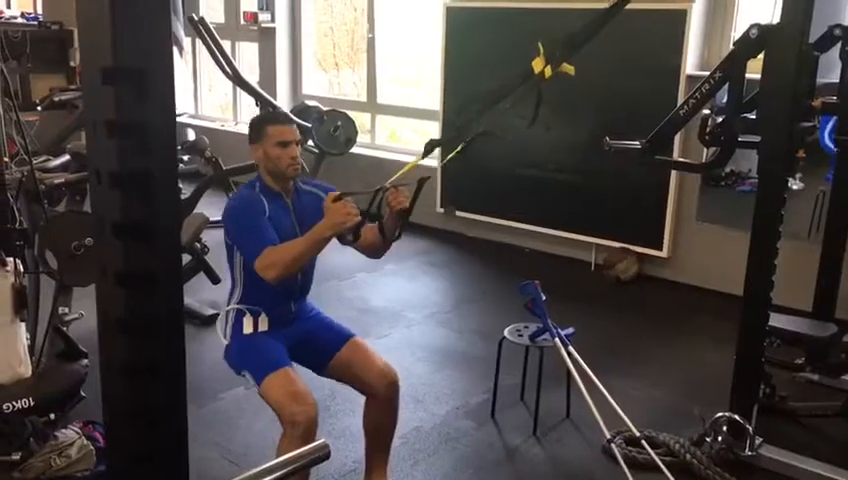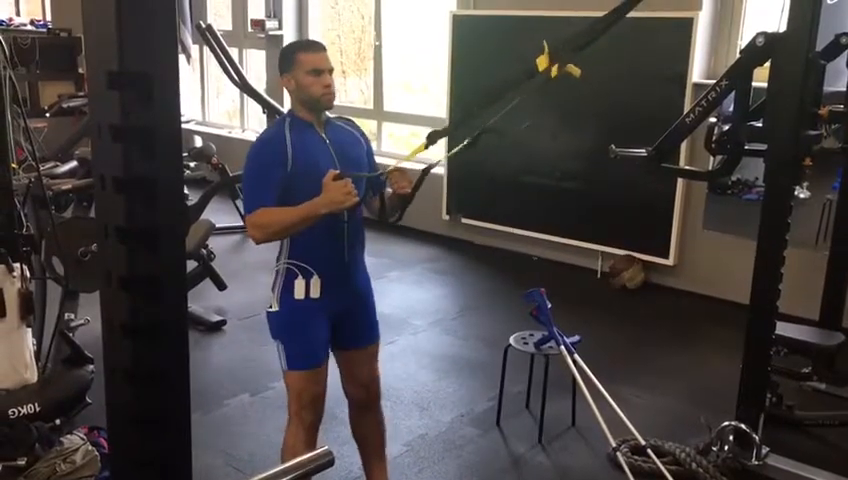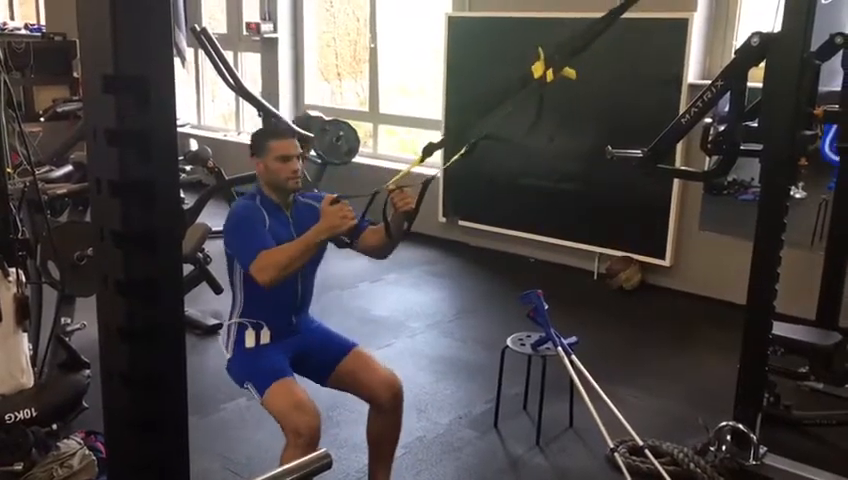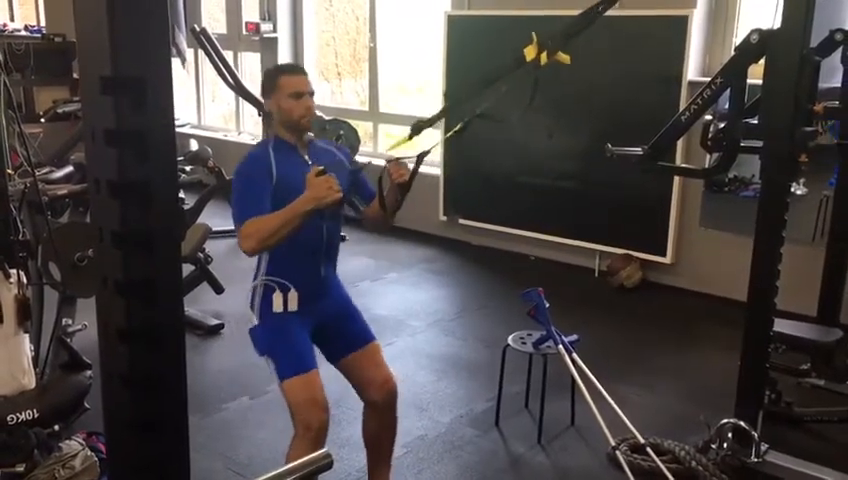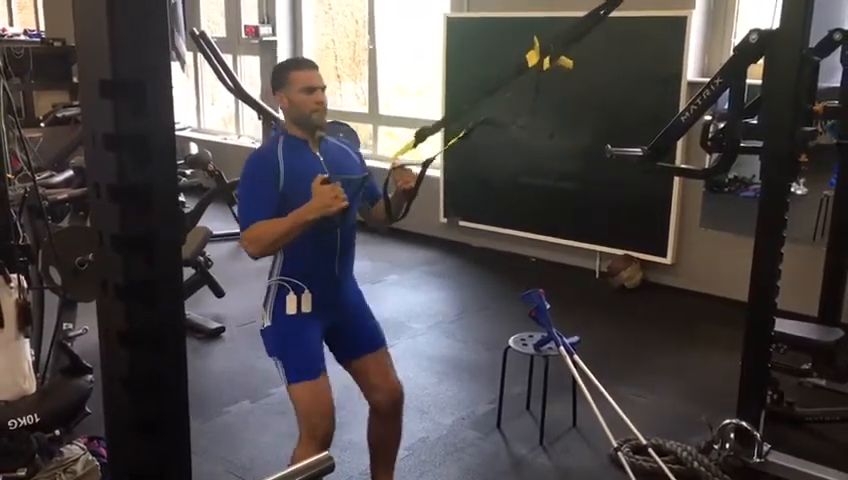
dt=1s
person 1, frame 1
left shoulder: (317, 193)
right shoulder: (245, 205)
left elbow: (372, 247)
right elbow: (271, 268)
left wrist: (393, 217)
right wrist: (326, 228)
left hip: (302, 315)
right hip: (254, 327)
left knee: (384, 382)
right knee: (301, 414)
person 1, frame 2
left shoulder: (352, 135)
right shoulder: (274, 145)
left elbow: (378, 209)
right elbow: (257, 228)
left wrist: (397, 194)
right wrist: (322, 204)
left hip: (353, 284)
right hip: (302, 289)
left knee: (365, 395)
right knee: (306, 413)
person 1, frame 3
left shoulder: (315, 205)
right shoulder: (245, 215)
left elbow: (376, 247)
right elbow: (265, 272)
left wrist: (399, 218)
right wrist: (323, 231)
left hip: (303, 328)
right hip: (254, 340)
left knee: (388, 390)
right knee: (305, 425)
person 1, frame 4
left shoulder: (335, 155)
right shoulder: (258, 164)
left elbow: (376, 217)
right elbow: (250, 240)
left wrist: (395, 188)
right wrist: (307, 201)
left hip: (330, 293)
right hip: (281, 302)
left knee: (382, 392)
right knee: (313, 420)
person 1, frame 5
left shoulder: (345, 151)
right shoulder: (266, 162)
left elbow: (378, 215)
right elbow: (253, 243)
left wrist: (400, 193)
right wrist: (313, 209)
left hip: (344, 295)
right hip: (294, 304)
left knee: (388, 398)
right knee: (318, 428)
